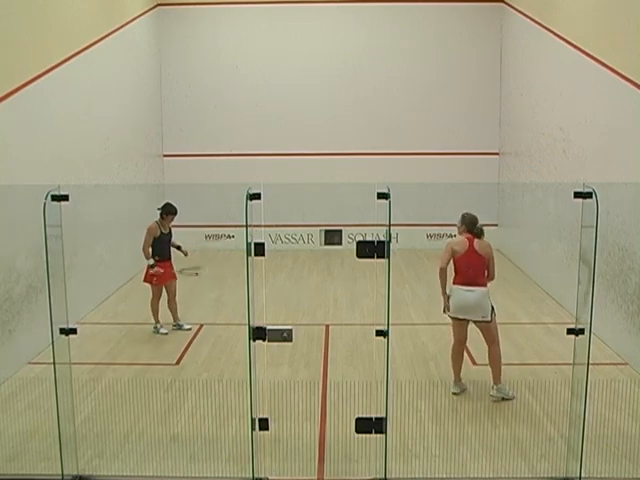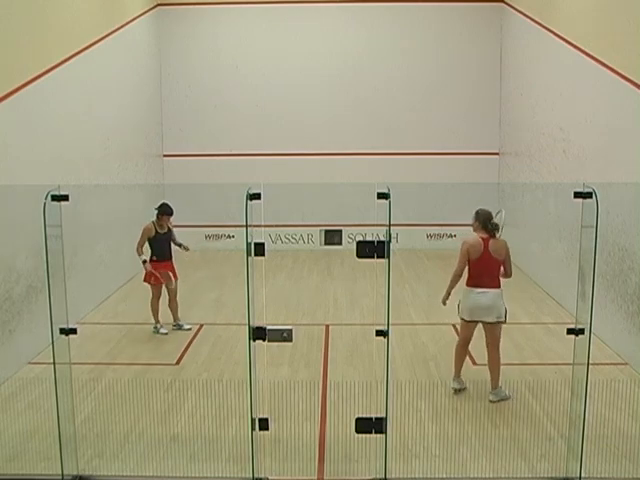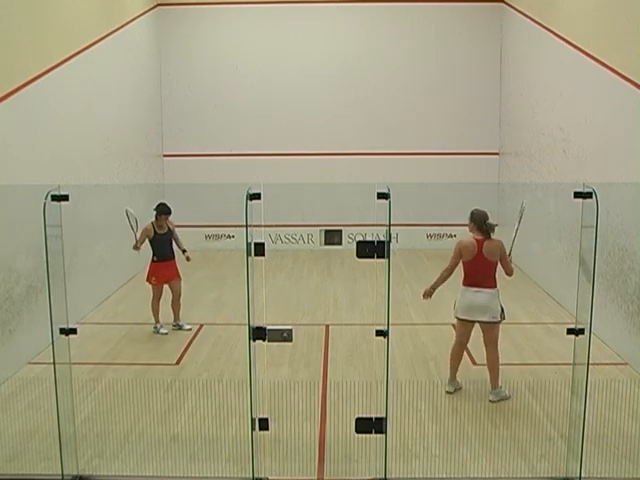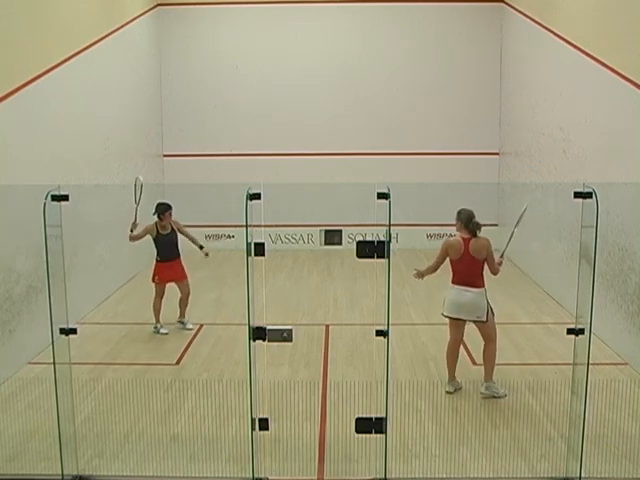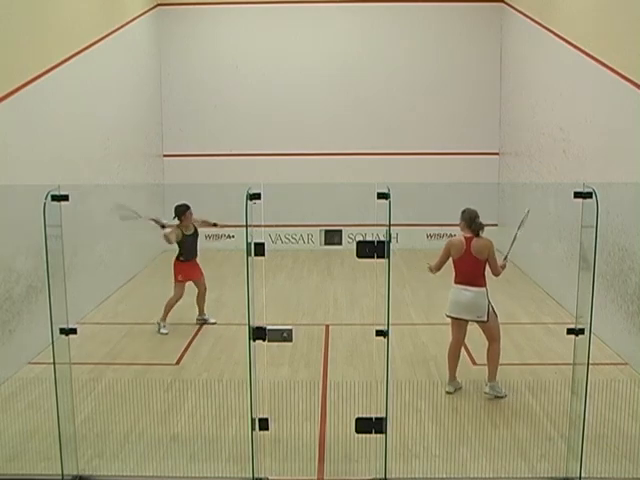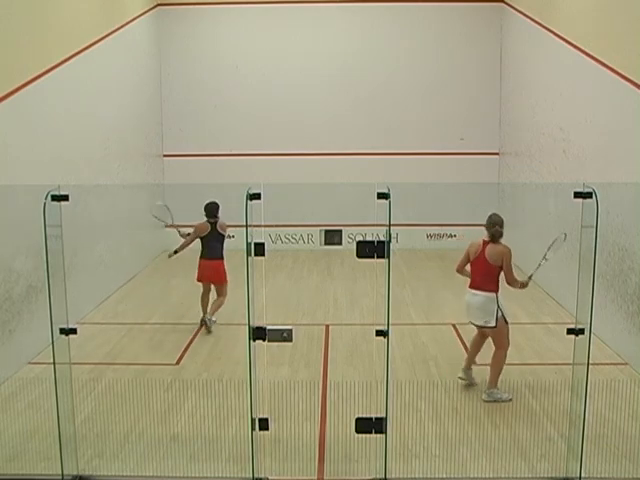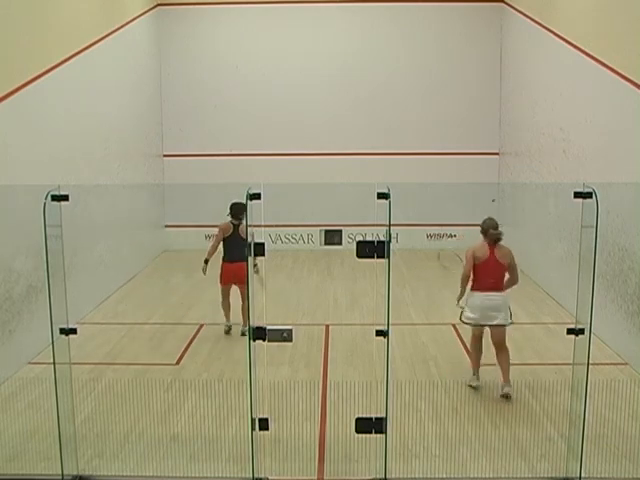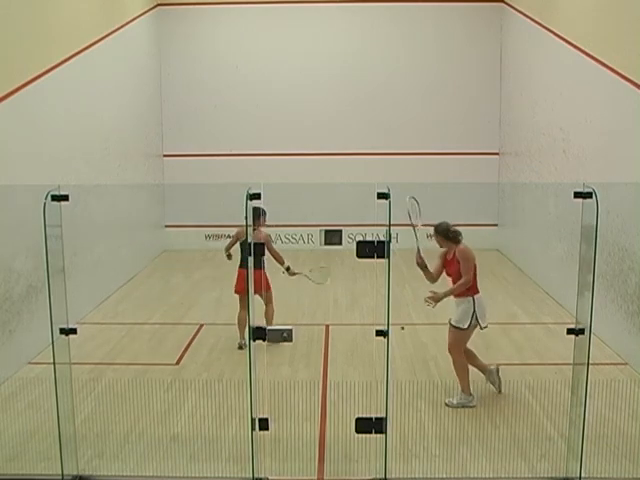
dt=0.4s
person 1, frame 1
left shoulder: (454, 244)
right shoulder: (486, 246)
left elbow: (442, 267)
right elbow: (491, 276)
left wrist: (444, 294)
left hip: (459, 294)
right hip: (480, 295)
left knee: (459, 342)
right knee: (493, 343)
left ankle: (457, 383)
right ankle: (497, 387)
person 1, frame 2
left shoulder: (469, 243)
right shoulder: (502, 244)
left elbow: (459, 272)
right elbow: (508, 274)
left wrist: (447, 293)
left hip: (472, 296)
right hip: (493, 297)
left knee: (463, 340)
right knee: (493, 346)
left ankle: (457, 380)
right ankle: (495, 390)
person 1, frame 3
left shoulder: (463, 244)
right shoulder: (497, 245)
left elbow: (448, 271)
right elbow: (509, 272)
left wrist: (432, 288)
right wrist: (508, 261)
left hip: (468, 296)
right hip: (489, 297)
left knee: (460, 342)
right knee: (491, 346)
left ankle: (452, 382)
right ankle: (495, 390)
person 1, frame 4
left shoulder: (450, 243)
right shoulder: (484, 243)
left elbow: (434, 267)
right elbow: (494, 271)
left wrist: (422, 273)
right wrist: (498, 263)
left hip: (456, 295)
right hip: (477, 297)
left knee: (455, 340)
right knee: (490, 340)
left ankle: (451, 382)
right ankle: (488, 384)
person 1, frame 5
left shoulder: (453, 243)
right shoulder: (486, 244)
left elbow: (437, 267)
right elbow: (496, 272)
left wrist: (431, 268)
right wrist: (502, 266)
left hip: (458, 294)
right hip: (478, 296)
left knee: (456, 340)
right knee: (494, 340)
left ankle: (451, 382)
right ankle: (492, 384)
person 1, frame 6
left shoulder: (474, 245)
right shoulder: (504, 251)
left elbow: (459, 269)
right elbow: (510, 281)
right wrist: (521, 284)
left hip: (471, 297)
right hip: (488, 301)
left knee: (482, 333)
right knee: (502, 345)
left ankle: (466, 370)
right ankle: (491, 390)
person 1, frame 7
left shoulder: (474, 249)
right shoulder: (507, 252)
left elbow: (465, 275)
right elbow: (514, 280)
left wrist: (462, 293)
left hip: (477, 300)
right hip: (498, 301)
left knee: (476, 337)
right knee: (500, 346)
left ankle: (475, 377)
right ankle: (506, 384)
person 1, frame 8
left shoulder: (462, 250)
right shoulder: (444, 255)
left elbow: (467, 280)
right elbow: (433, 278)
left wrist: (442, 295)
right wrist: (423, 266)
left hip: (470, 304)
right hip: (464, 303)
left knee: (455, 349)
right knee: (457, 347)
left ankle: (466, 396)
right ankle: (488, 371)
person 2, frame 1
left shoulder: (168, 226)
right shoulder: (153, 228)
right elbow: (145, 248)
left wrist: (179, 247)
right wrist: (152, 266)
left hip: (168, 264)
right hip: (157, 266)
left knee: (173, 295)
right knee: (156, 296)
left ankle: (177, 322)
right ankle: (157, 325)
person 2, frame 2
left shoulder: (168, 225)
right shoulder: (149, 228)
left elbow: (173, 239)
right elbow: (139, 247)
left wrist: (180, 245)
right wrist: (144, 262)
left hip: (169, 264)
right hip: (156, 266)
left knee: (173, 294)
right knee: (156, 296)
left ankle: (177, 322)
right ankle: (157, 325)
person 2, frame 3
left shoulder: (170, 224)
right shoulder: (149, 229)
left elbow: (177, 240)
right elbow: (137, 245)
left wrist: (184, 252)
right wrist: (136, 246)
left hip: (171, 264)
right hip: (157, 266)
left knee: (177, 294)
right knee: (157, 296)
left ankle: (177, 322)
right ankle: (157, 325)
person 2, frame 4
left shoulder: (174, 224)
right shoulder: (151, 228)
left elbow: (188, 235)
right elbow: (132, 239)
left wrist: (201, 247)
right wrist: (132, 230)
left hip: (176, 263)
right hip: (161, 266)
left knee: (186, 292)
right knee: (159, 296)
left ankle: (182, 319)
right ankle: (157, 324)
person 2, frame 5
left shoulder: (193, 222)
right shoulder: (176, 230)
left elbow: (202, 222)
right elbow: (170, 241)
left wrist: (214, 224)
right wrist: (165, 227)
left hip: (192, 263)
right hip: (182, 264)
left knee: (203, 289)
right knee: (178, 295)
left ankle: (201, 316)
right ankle: (162, 322)
person 2, frame 6
left shoulder: (200, 226)
right shoulder: (222, 225)
left elbow: (187, 242)
left wrist: (174, 252)
left hip: (204, 263)
right hip: (217, 265)
left knee: (206, 291)
right knee: (222, 295)
left ankle: (205, 316)
right ankle: (209, 318)
person 2, frame 7
left shoulder: (224, 227)
right shoulder: (247, 229)
left elbow: (214, 245)
left wrist: (206, 261)
right wrist: (254, 264)
left hip: (227, 266)
right hip: (242, 266)
left knee: (225, 297)
right knee: (245, 299)
left ankle: (227, 323)
right ankle: (245, 327)
person 2, frame 8
left shoulder: (241, 232)
right shoulder: (263, 235)
left elbow: (228, 246)
right elbow: (275, 254)
left wrist: (227, 254)
right wrist: (288, 268)
left hip: (243, 273)
right hip: (258, 274)
left knee: (243, 308)
right knee: (269, 304)
left ankle: (242, 340)
